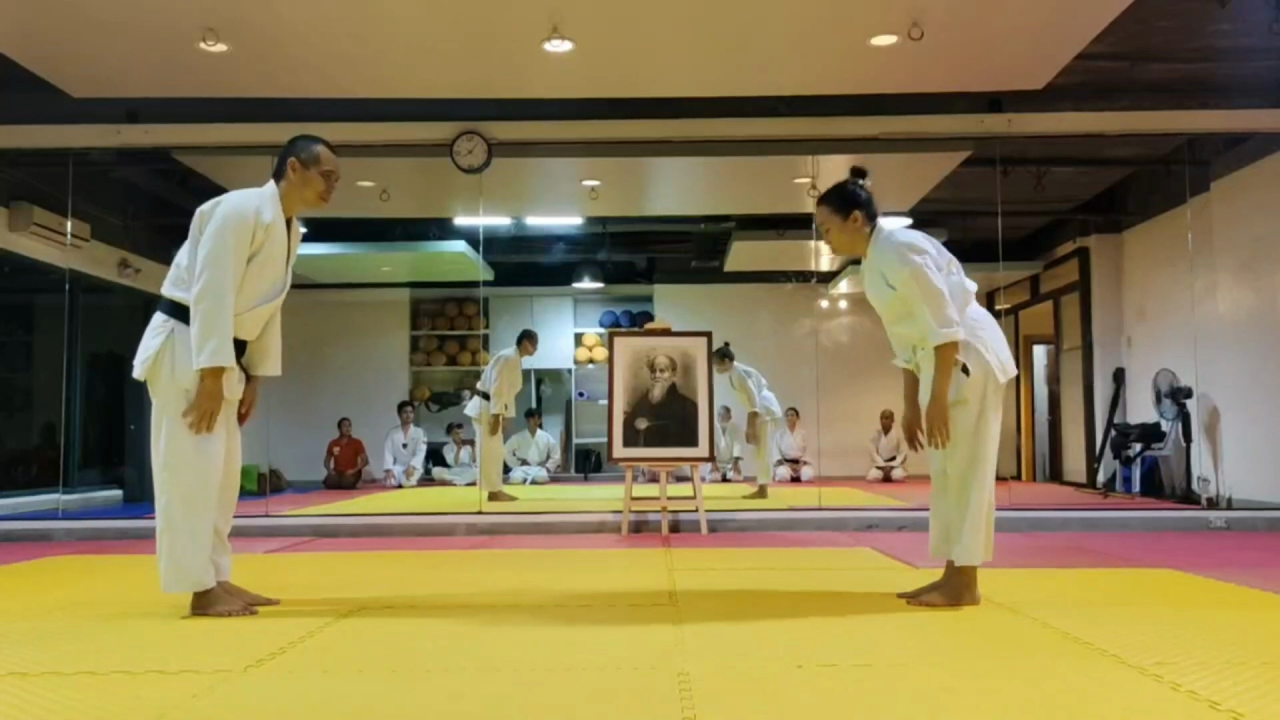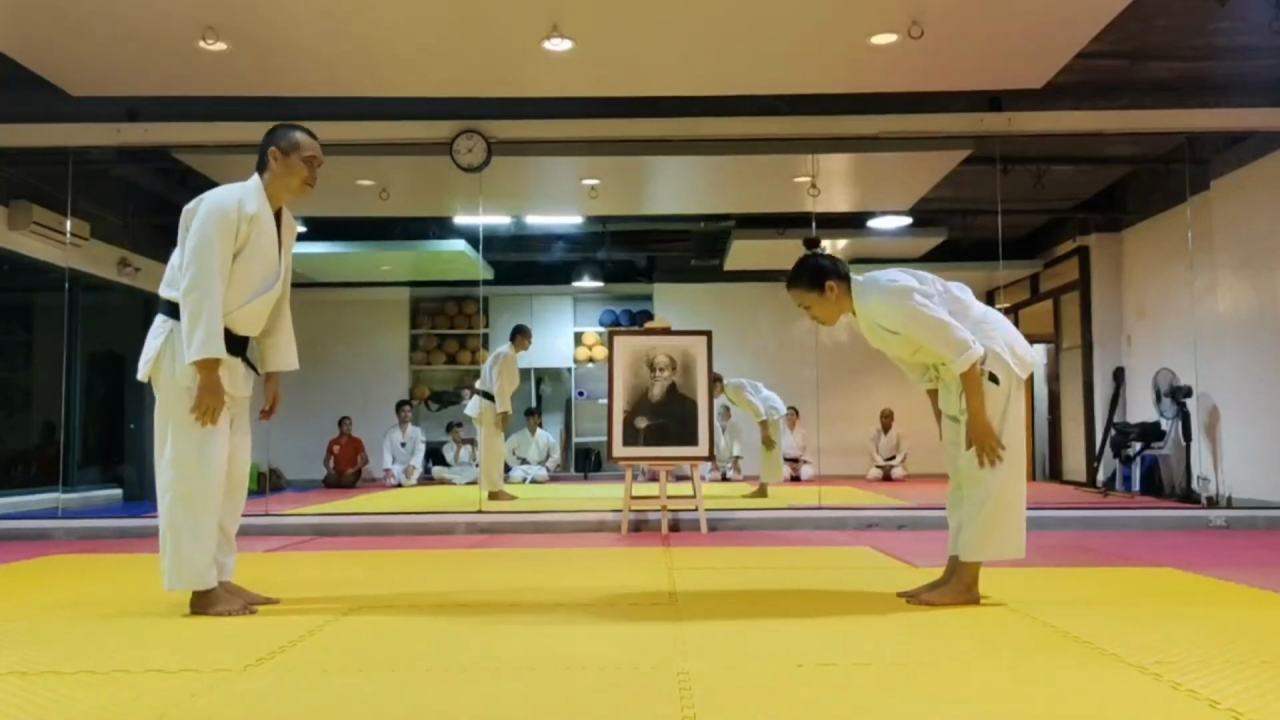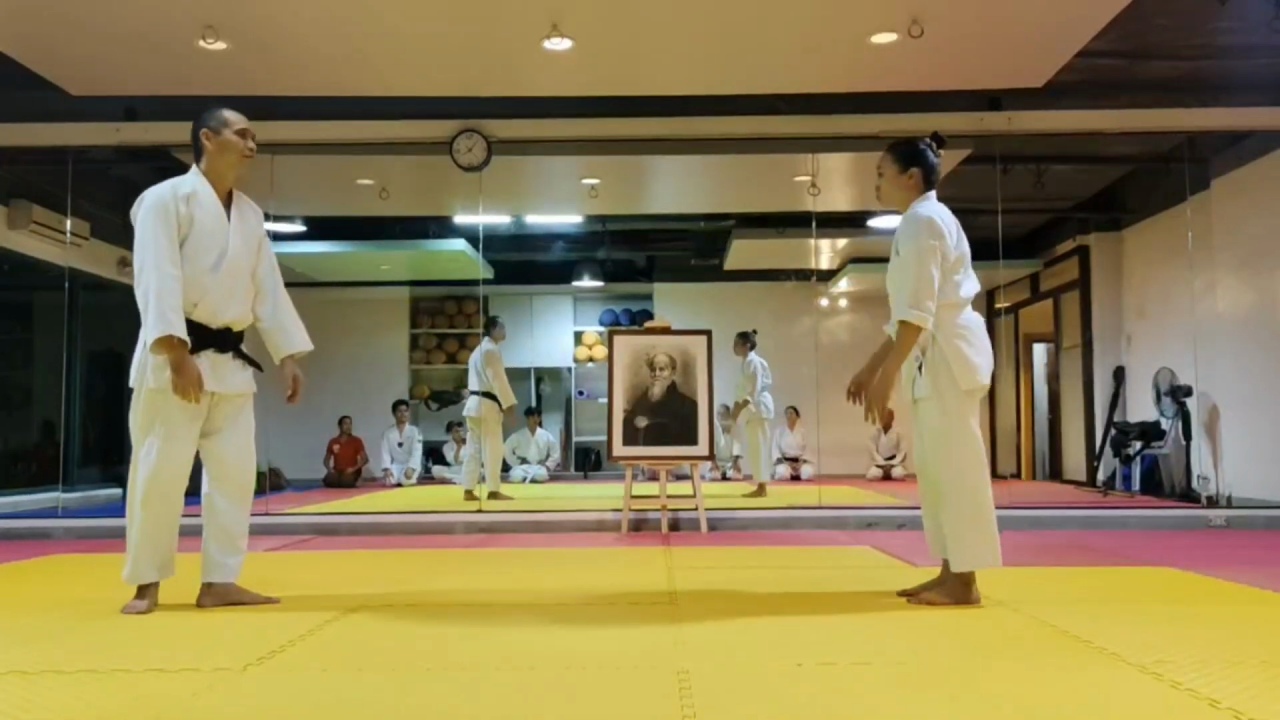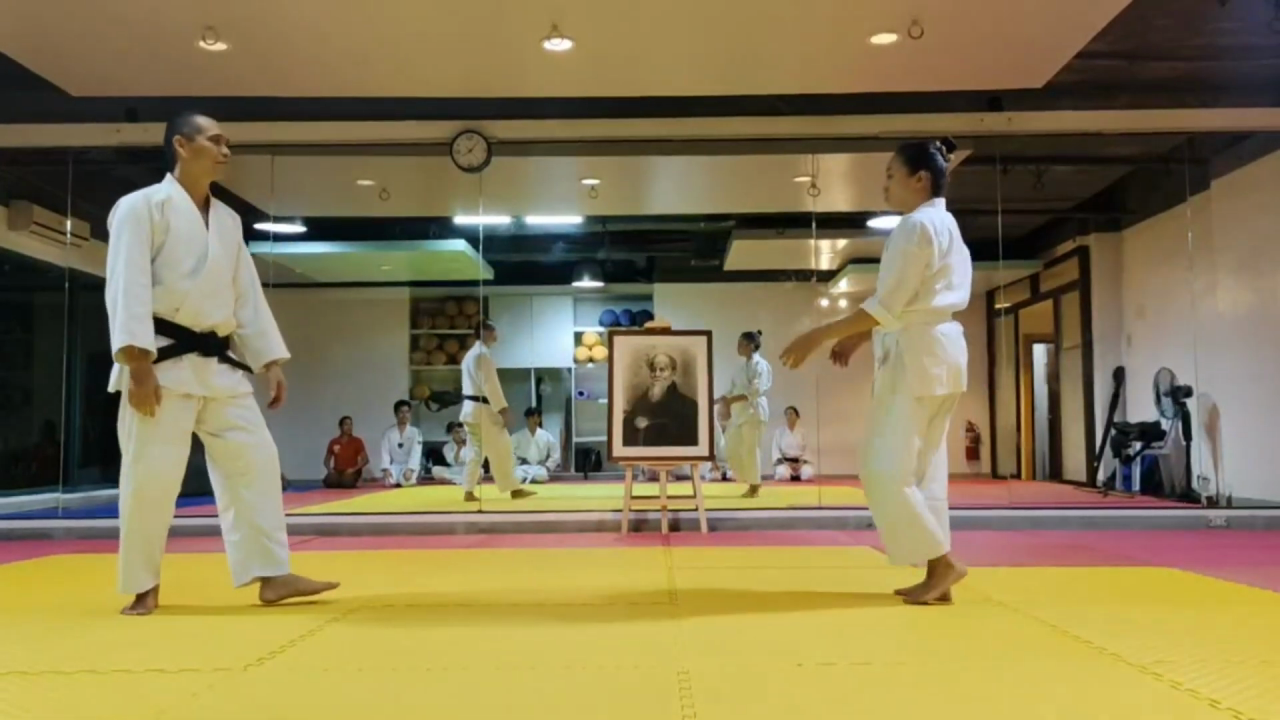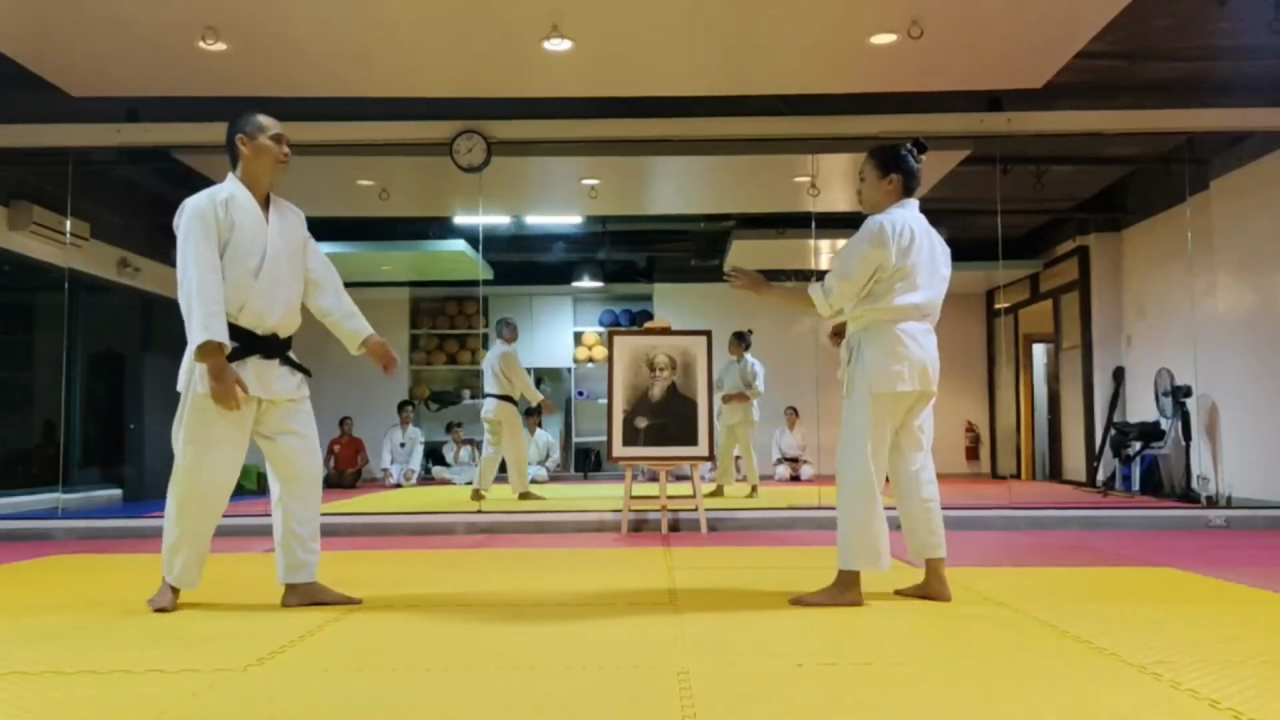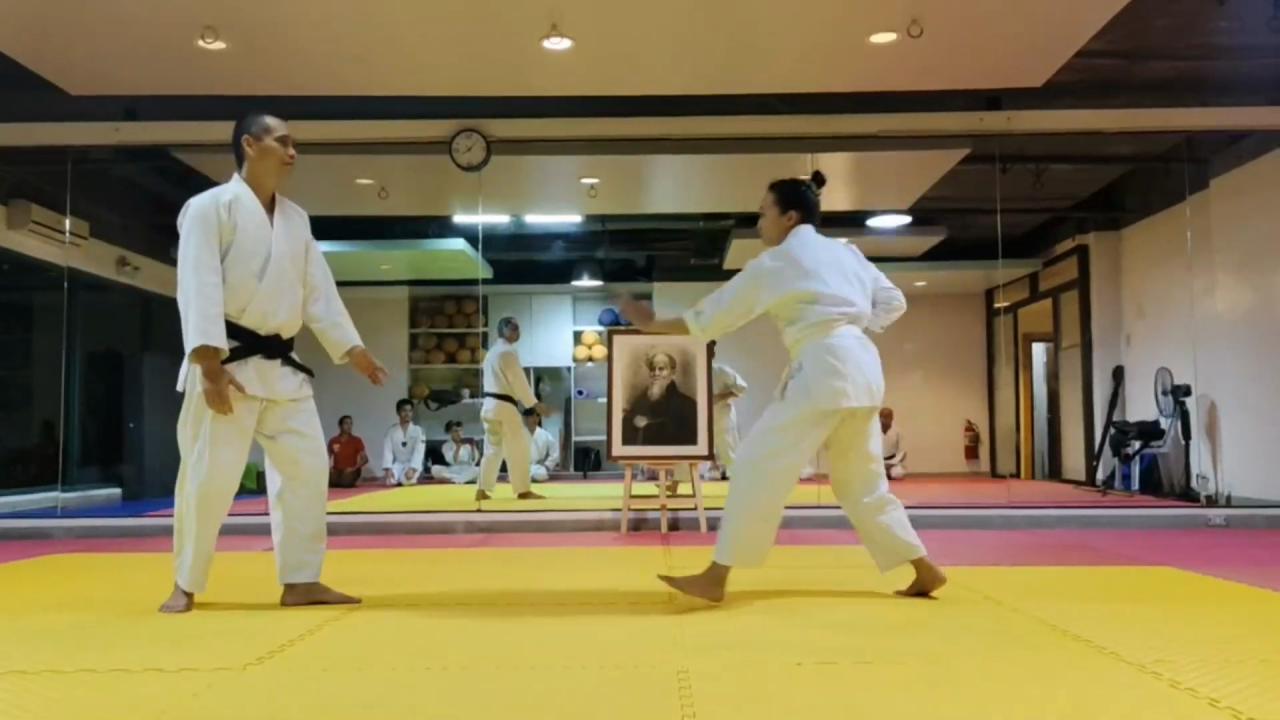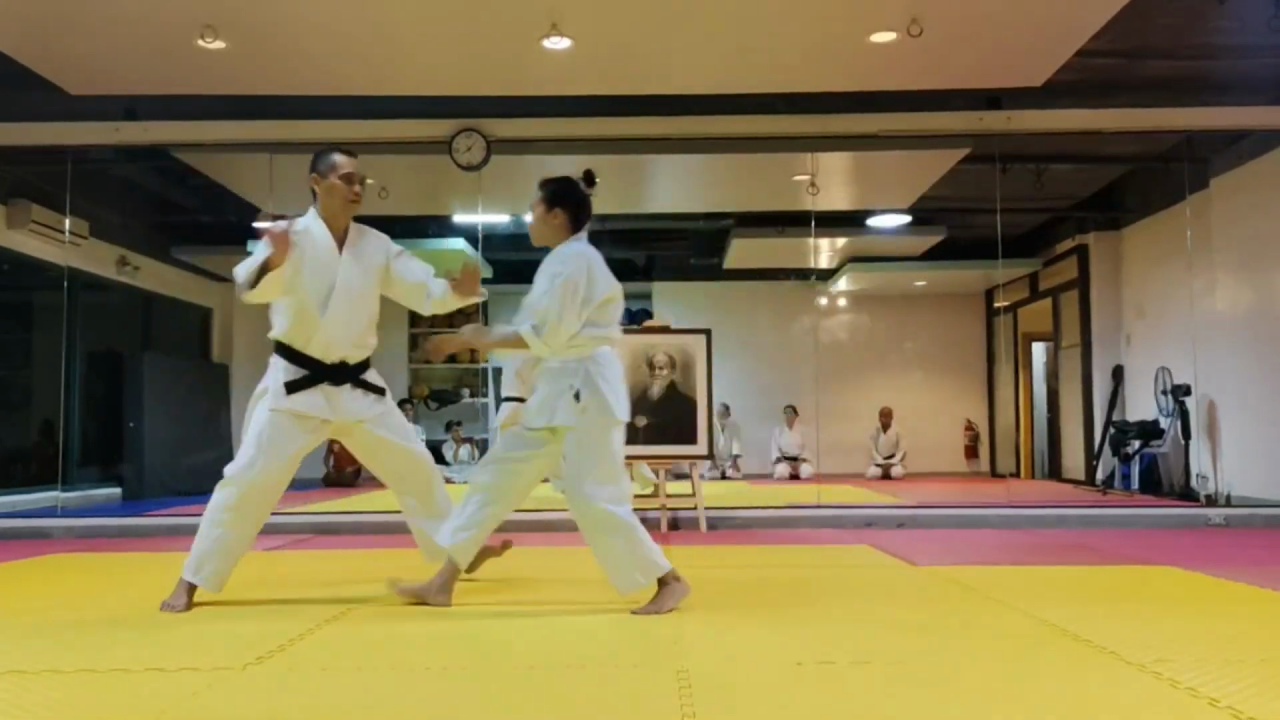
dt=0.5s
person 1, frame 1
left shoulder: (290, 230)
right shoulder: (240, 211)
right elbow: (211, 297)
left wrist: (253, 378)
right wrist: (211, 378)
left hip: (220, 355)
right hip: (185, 349)
left knee: (222, 471)
right knee: (191, 467)
left ankle: (216, 578)
right ankle: (201, 588)
person 1, frame 2
left shoulder: (285, 224)
right shoulder: (223, 206)
left elbow: (276, 303)
right elbow: (200, 292)
left wrist: (273, 372)
right wrist: (208, 372)
left hip: (230, 355)
right hip: (189, 350)
left knee: (231, 469)
right knee: (195, 467)
left ankle: (219, 577)
right ankle: (201, 587)
person 1, frame 3
left shoulder: (250, 213)
right shoulder: (166, 198)
left elbow: (268, 289)
right elbow: (158, 279)
left wrist: (289, 355)
right wrist: (177, 352)
left hip: (230, 359)
right hip: (175, 356)
left knee: (235, 469)
right knee: (161, 469)
left ankle: (218, 581)
right ankle: (147, 583)
person 1, frame 4
left shoulder: (227, 219)
right shoulder: (141, 207)
left elbow: (248, 296)
right elbow: (127, 289)
left wrist: (272, 361)
right wrist: (137, 363)
left hip: (219, 363)
right hip: (165, 360)
left knee: (255, 461)
right knee: (151, 475)
left ankle: (272, 575)
right ankle: (143, 587)
person 1, frame 5
left shoulder: (290, 217)
right shoulder: (205, 207)
left elbow: (322, 284)
right elbow: (199, 286)
left wrist: (366, 338)
right wrist: (215, 359)
left hip: (279, 365)
right hip: (224, 361)
left knee: (300, 467)
right knee: (204, 473)
left ankle: (299, 581)
right ankle: (176, 578)
person 1, frame 6
left shoulder: (296, 217)
right shoulder: (210, 207)
left elbow: (318, 291)
right elbow: (199, 288)
left wrist: (352, 349)
right wrist: (211, 363)
left hip: (281, 364)
right hip: (228, 361)
left knee: (305, 466)
right knee: (210, 473)
left ankle: (300, 580)
right ankle: (186, 584)
person 1, frame 7
left shoulder: (377, 245)
right shoulder: (291, 237)
left elbow: (424, 288)
right elbow: (253, 285)
left wrist: (459, 290)
right wrist: (272, 262)
left hip: (357, 385)
right hip: (297, 381)
left knee: (413, 463)
right knee: (251, 476)
right ankle: (194, 579)
person 2, frame 1
left shoulder: (899, 250)
right shoulder: (872, 265)
left elbow: (945, 326)
right elbow: (908, 343)
left wrist: (938, 401)
right wrist: (912, 407)
left hip: (972, 356)
right hip: (947, 365)
left knee: (966, 467)
right knee: (948, 470)
left ankle: (963, 584)
right ankle: (955, 575)
person 2, frame 2
left shoulder: (887, 297)
right shoulder: (864, 311)
left elbow: (963, 349)
right elbow: (922, 367)
left wrist: (978, 420)
right wrist: (945, 426)
left hip: (990, 357)
right hip: (962, 365)
left knee: (985, 469)
right knee: (963, 471)
left ankle: (965, 582)
right ankle: (955, 574)
person 2, frame 3
left shoulder: (923, 220)
right shoulder: (924, 221)
left elbow: (918, 311)
right elbow: (909, 309)
left wrist: (886, 375)
right wrist: (875, 366)
left hip: (948, 352)
right hip: (940, 354)
left knee: (955, 465)
right knee: (936, 467)
left ankle: (964, 581)
right ankle: (951, 573)
person 2, frame 4
left shoulder: (917, 225)
right shoulder: (945, 226)
left elbow: (886, 305)
left wrist: (816, 336)
right wrist: (858, 336)
left hip: (916, 356)
right hip: (937, 352)
left knee: (887, 469)
right knee: (922, 466)
left ankle: (942, 563)
right ankle: (937, 574)
person 2, frame 5
left shoulder: (882, 227)
right shoulder: (932, 237)
left elbow: (831, 294)
left wrist: (766, 288)
right wrist: (860, 320)
left hip: (884, 354)
right hip: (919, 352)
left knee: (859, 466)
right knee: (913, 464)
left ankle: (849, 582)
right ankle: (935, 577)
person 2, frame 6
left shoulder: (776, 262)
right shoulder: (844, 252)
left elbow: (714, 315)
right elbow: (892, 305)
left wrist: (653, 325)
left hip: (824, 369)
right hip: (862, 367)
left knee: (759, 467)
right knee: (863, 482)
left ankle: (717, 576)
right ankle: (924, 569)
person 2, frame 7
left shoulder: (577, 261)
right shoulder: (559, 263)
left elbow: (545, 334)
right elbow: (537, 328)
left wrist: (482, 338)
right wrist: (466, 341)
left hip: (589, 387)
right hip: (556, 390)
left knee: (594, 494)
right knee: (499, 472)
left ankle: (668, 581)
right ankle: (443, 581)
